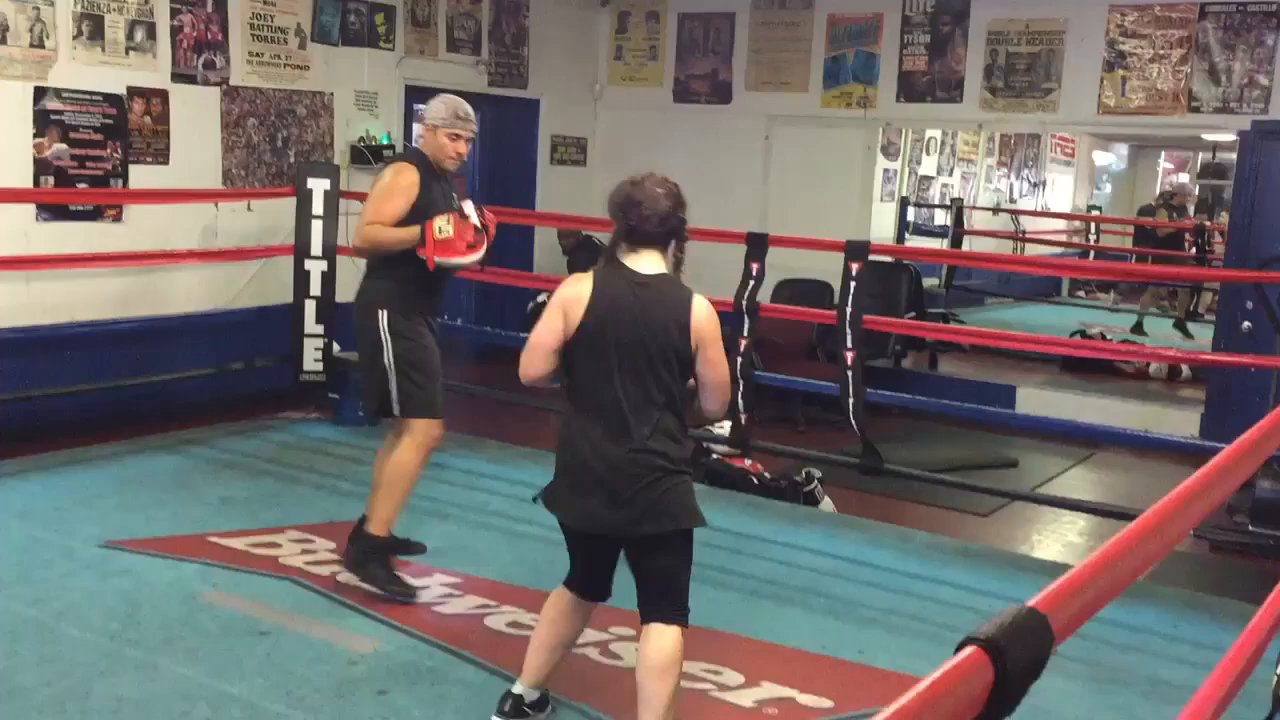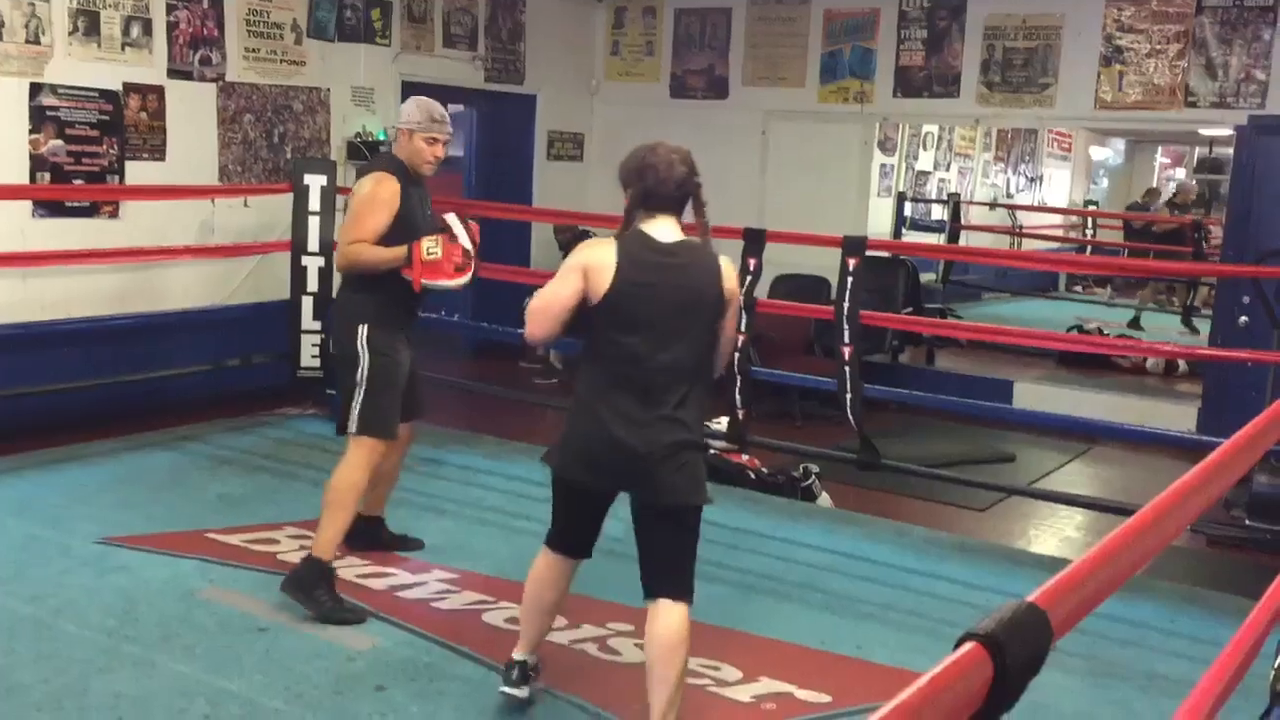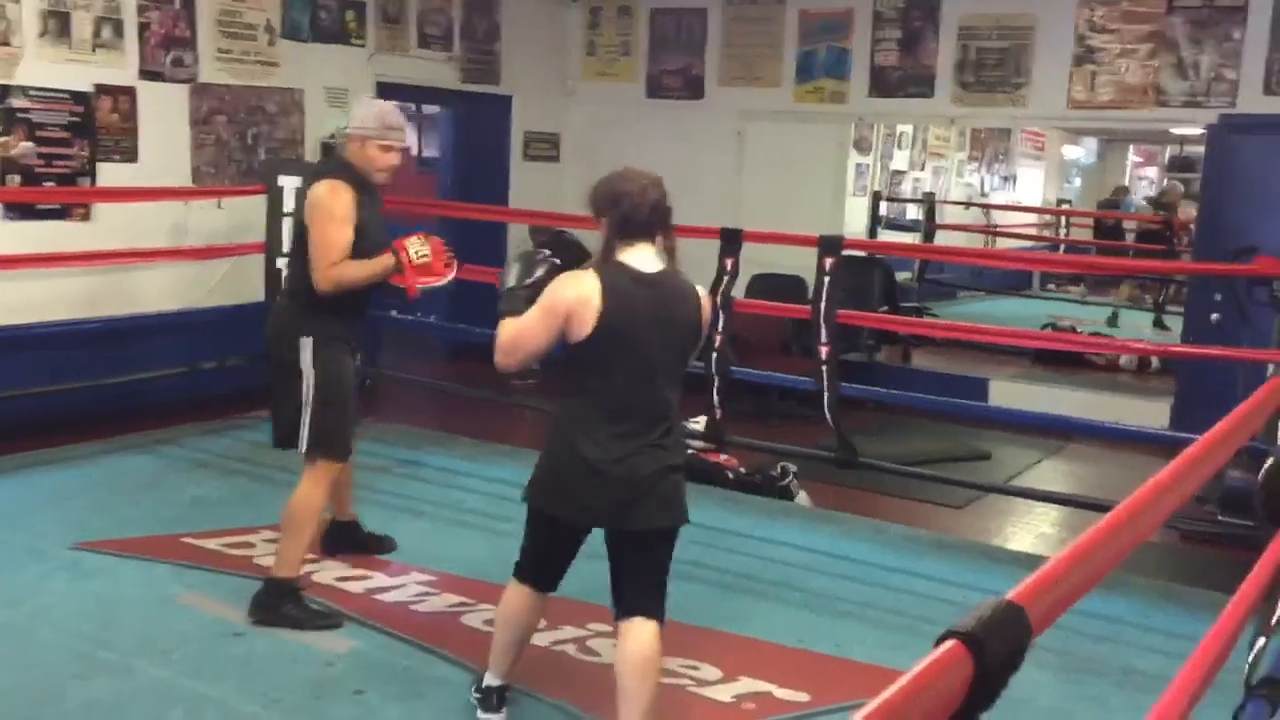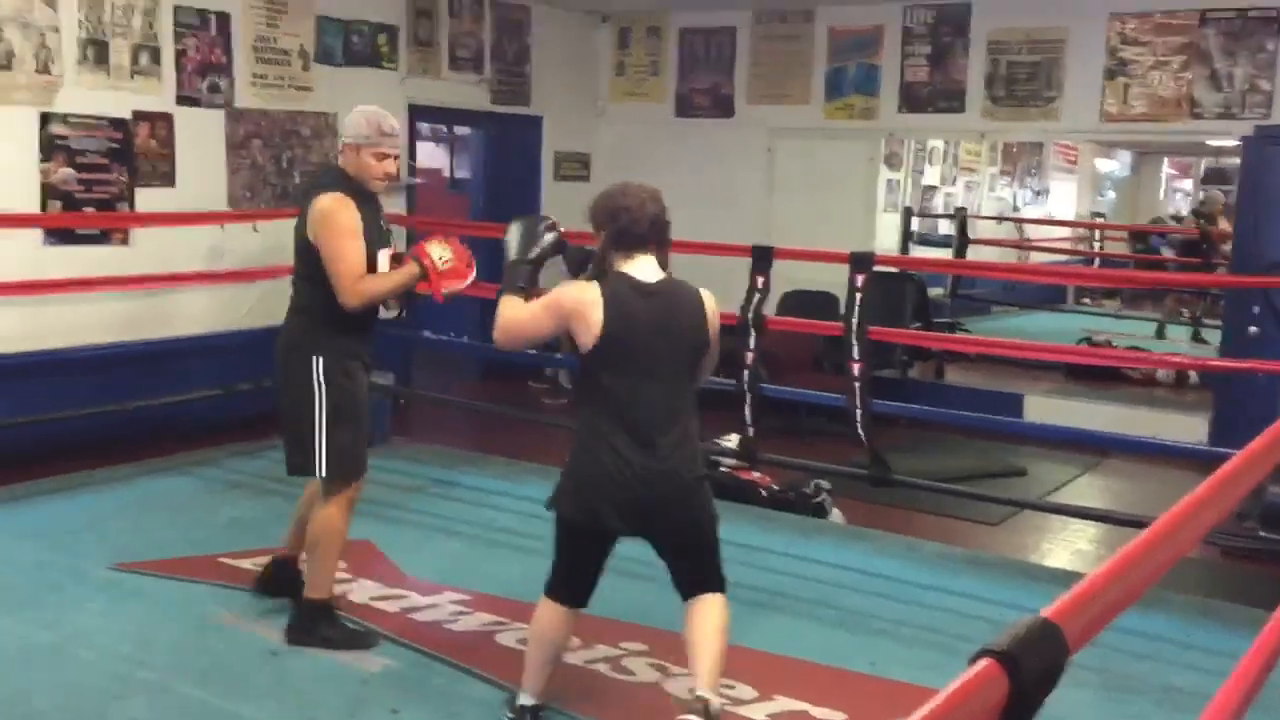
dt=0.2s
person 1, frame 1
left shoulder: (579, 290)
right shoulder: (696, 310)
left elbow: (532, 370)
right elbow: (714, 405)
left hip: (583, 473)
right hip: (656, 480)
left knee: (582, 588)
right knee: (664, 616)
person 1, frame 2
left shoulder: (598, 255)
right shoulder: (720, 272)
left elbow: (536, 328)
right elbow: (715, 362)
left hip: (592, 440)
right hip: (672, 450)
left knee: (562, 548)
right knee: (669, 593)
left ankle: (520, 664)
person 1, frame 3
left shoulder: (575, 289)
right shoulder: (695, 299)
left elbow: (508, 357)
left wrist: (518, 291)
left hip: (574, 468)
right hip: (651, 475)
left knee: (532, 577)
right knee: (640, 612)
person 1, frame 4
left shoulder: (580, 299)
right shoulder: (702, 306)
left elbow: (505, 333)
left wrist: (520, 264)
left hip: (599, 477)
right hip: (677, 479)
left knee: (564, 593)
right knee: (704, 590)
person 2, frame 1
left shoulder: (445, 183)
right shoulder: (404, 174)
left elbow: (448, 250)
right elbow: (364, 237)
left wrist: (473, 233)
right wrist: (426, 233)
left hip: (417, 314)
right hip: (390, 314)
left knee: (410, 426)
right knee: (423, 427)
left ankle: (376, 527)
right ankle: (368, 546)
person 2, frame 2
left shoulder: (413, 185)
right shoulder: (382, 183)
right elbow: (349, 253)
right wrist: (409, 253)
left hip: (390, 326)
right hip: (368, 327)
left knee: (399, 429)
right knee: (368, 444)
left ankle: (369, 526)
right ankle: (312, 574)
person 2, frame 3
left shoulder: (357, 189)
right shoulder: (332, 191)
right elbow: (328, 277)
left wrist: (393, 262)
right wrist: (394, 261)
left hip: (327, 336)
right hip: (312, 338)
left knee: (340, 445)
right knee: (326, 461)
left ankle: (343, 528)
right ankle: (278, 592)
person 2, frame 4
left shoulder: (360, 199)
right shoulder: (334, 205)
right elbow: (353, 293)
left wrist: (405, 266)
right wrist: (418, 267)
left hip: (338, 353)
right hip: (322, 355)
left knee: (338, 474)
right knee: (342, 484)
left ankle: (286, 568)
right ankle: (313, 614)
